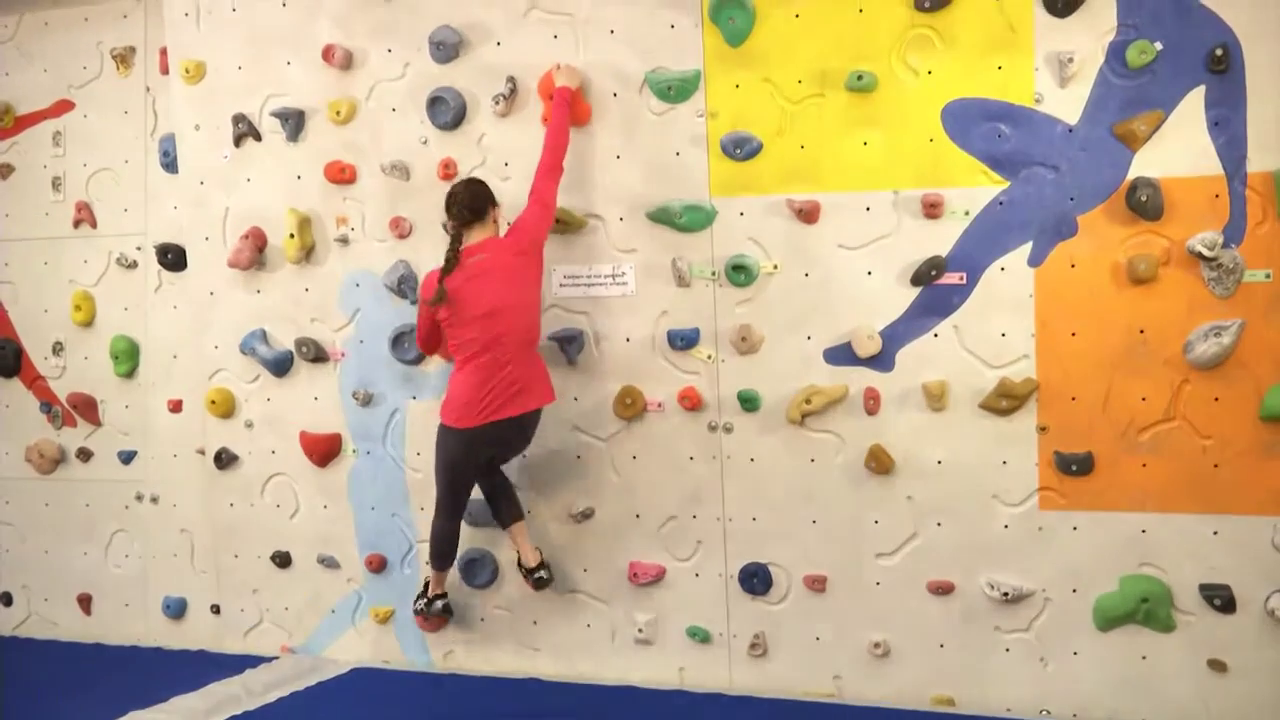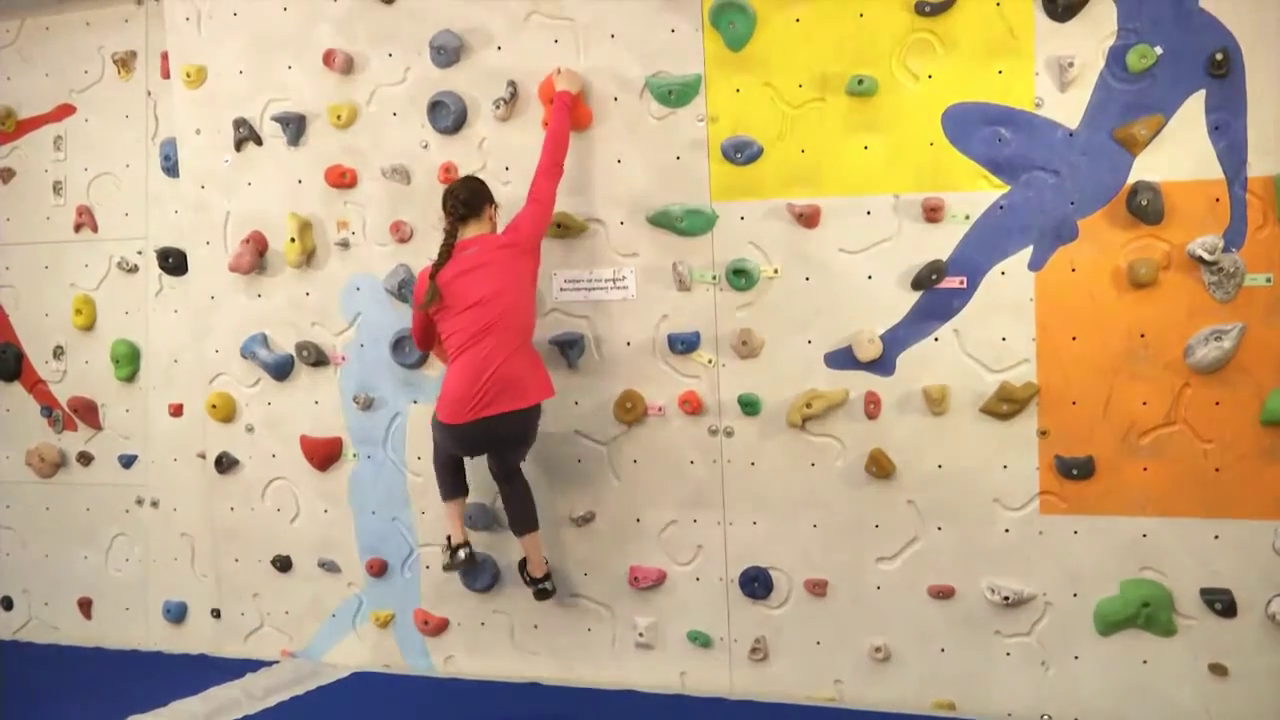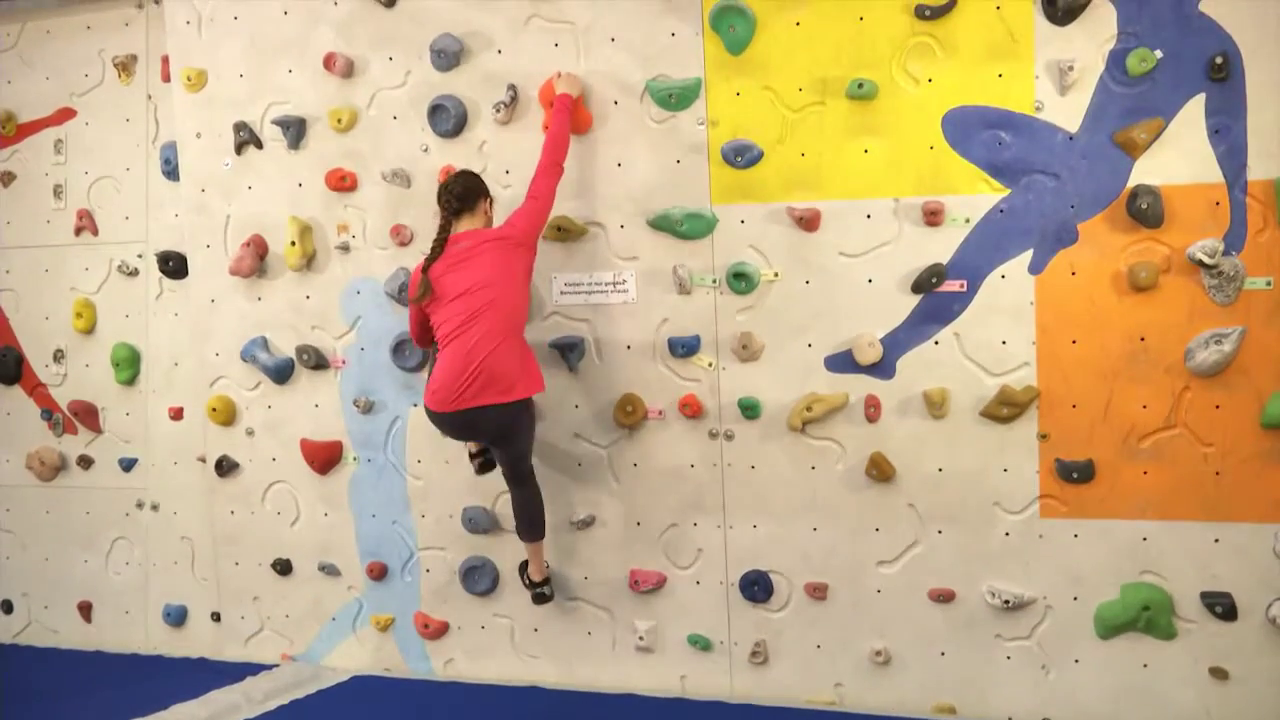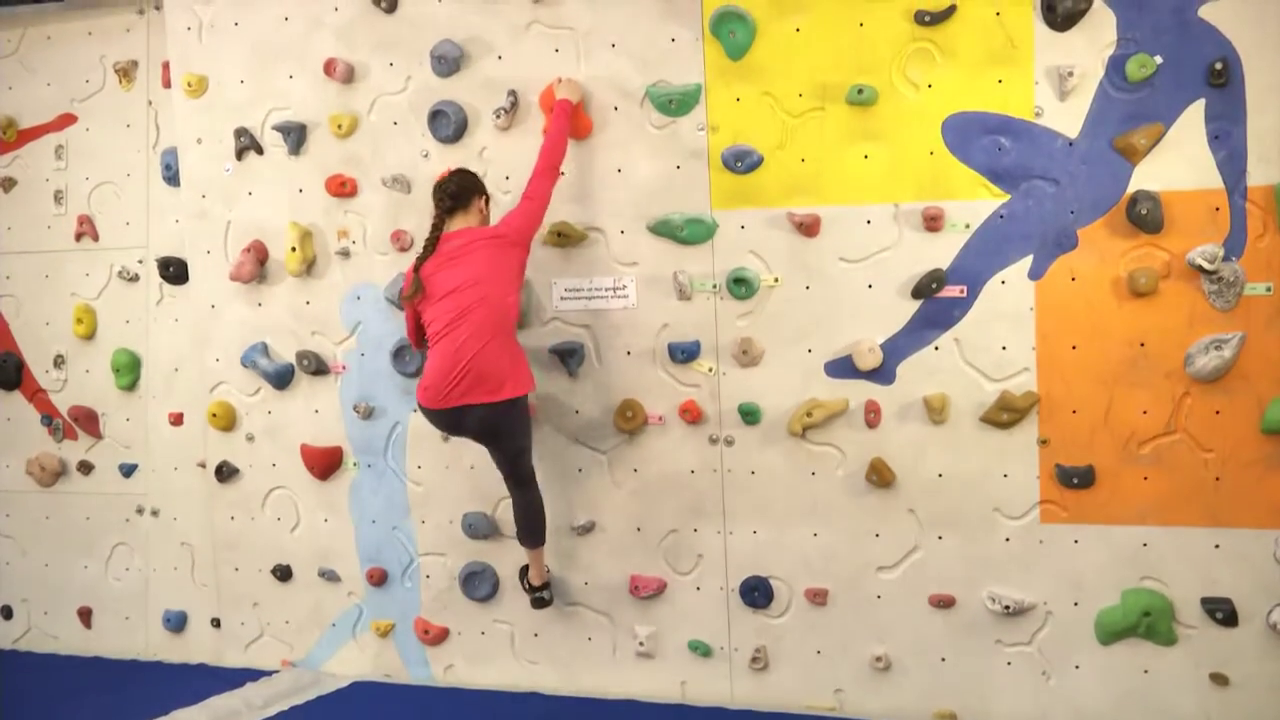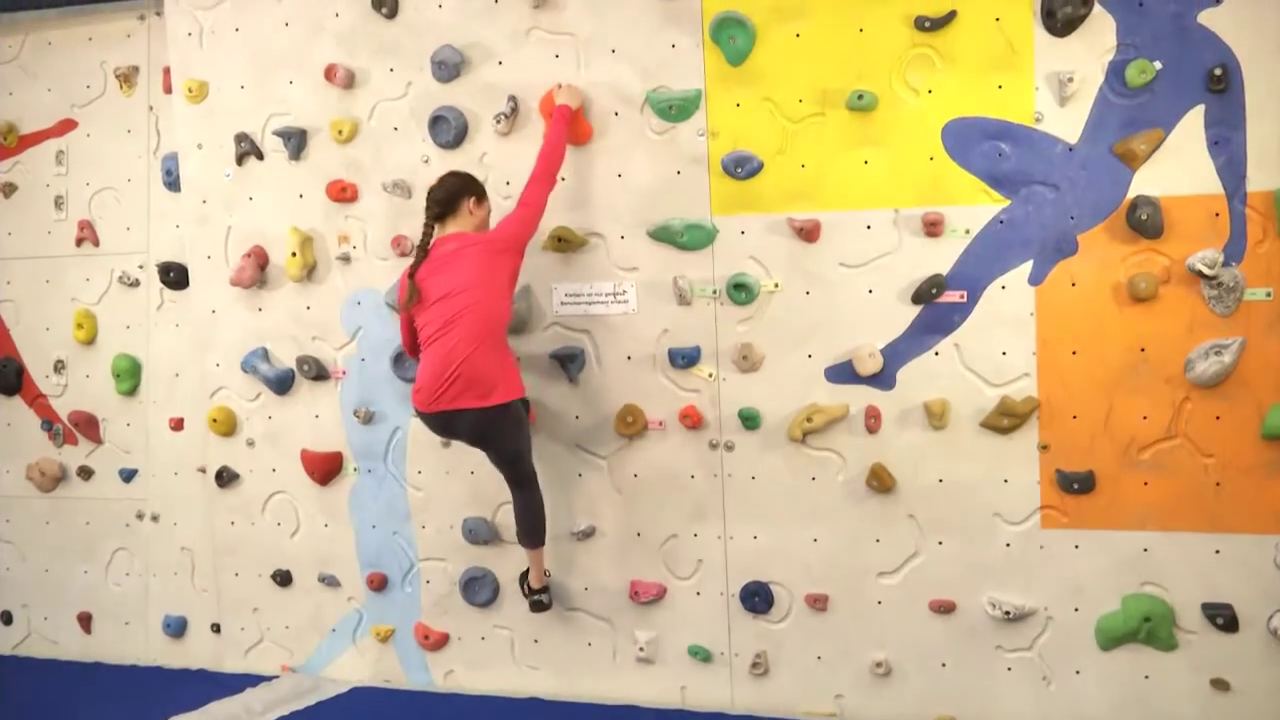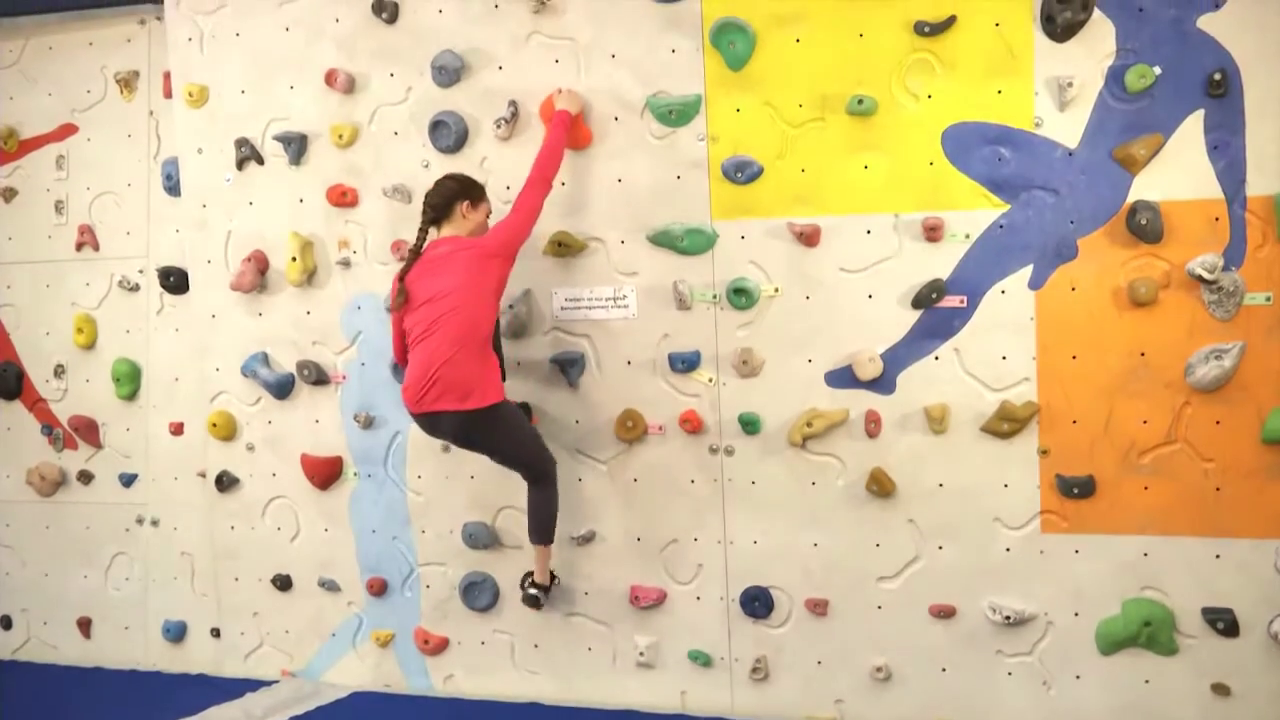
dt=0.2s
person 1, frame 1
left shoulder: (436, 284)
right shoulder: (523, 248)
left elbow: (427, 345)
right elbow: (549, 170)
right wrist: (563, 95)
left hip: (467, 419)
right hip: (523, 412)
left knee: (450, 500)
right knee: (488, 470)
left ankle: (435, 589)
right ankle: (532, 562)
person 1, frame 2
left shoulder: (430, 278)
right shoulder: (519, 244)
left elbow: (424, 343)
right elbow: (549, 170)
right wrist: (563, 97)
left hip: (461, 417)
right hip: (520, 406)
left knee: (445, 453)
right knee: (507, 470)
left ankle: (456, 538)
right ankle: (538, 570)
person 1, frame 3
left shoulder: (424, 271)
right shoulder: (513, 240)
right elbow: (548, 172)
right wrist: (563, 100)
left hip: (446, 408)
right hip: (507, 400)
right knee: (520, 474)
left ankle: (477, 448)
right ankle: (538, 574)
person 1, frame 4
left shoulder: (418, 269)
right shoulder: (505, 239)
right elbow: (544, 175)
right wrist: (564, 105)
left hip: (438, 406)
right hip: (498, 399)
right knee: (521, 479)
right ankle: (538, 579)
person 1, frame 5
left shoulder: (413, 272)
right shoulder: (498, 245)
right elbow: (540, 183)
right wrist: (564, 111)
left hip: (433, 410)
right hip: (489, 404)
right knee: (523, 480)
right ankle: (537, 583)
person 1, frame 6
left shoulder: (408, 273)
right shoulder: (489, 251)
right elbow: (536, 188)
right wrist: (563, 115)
left hip: (421, 414)
right hip: (470, 414)
right knee: (544, 472)
left ankle: (503, 435)
right ankle: (538, 579)
